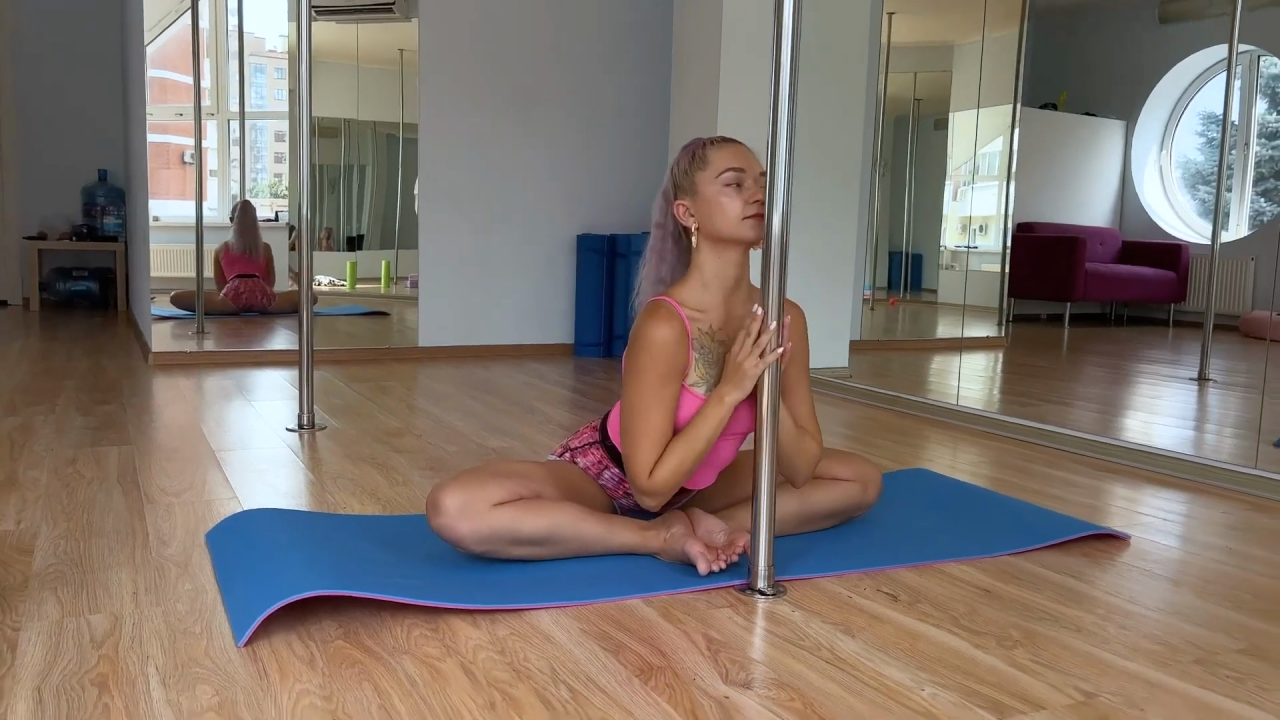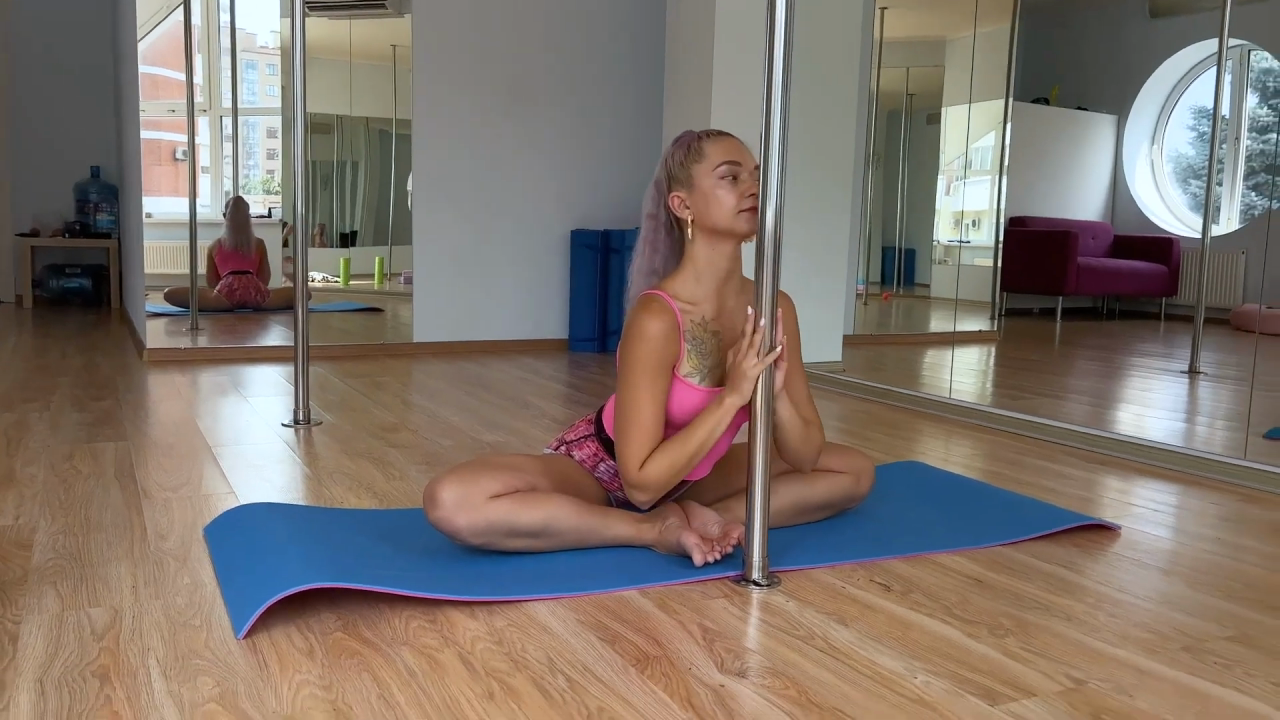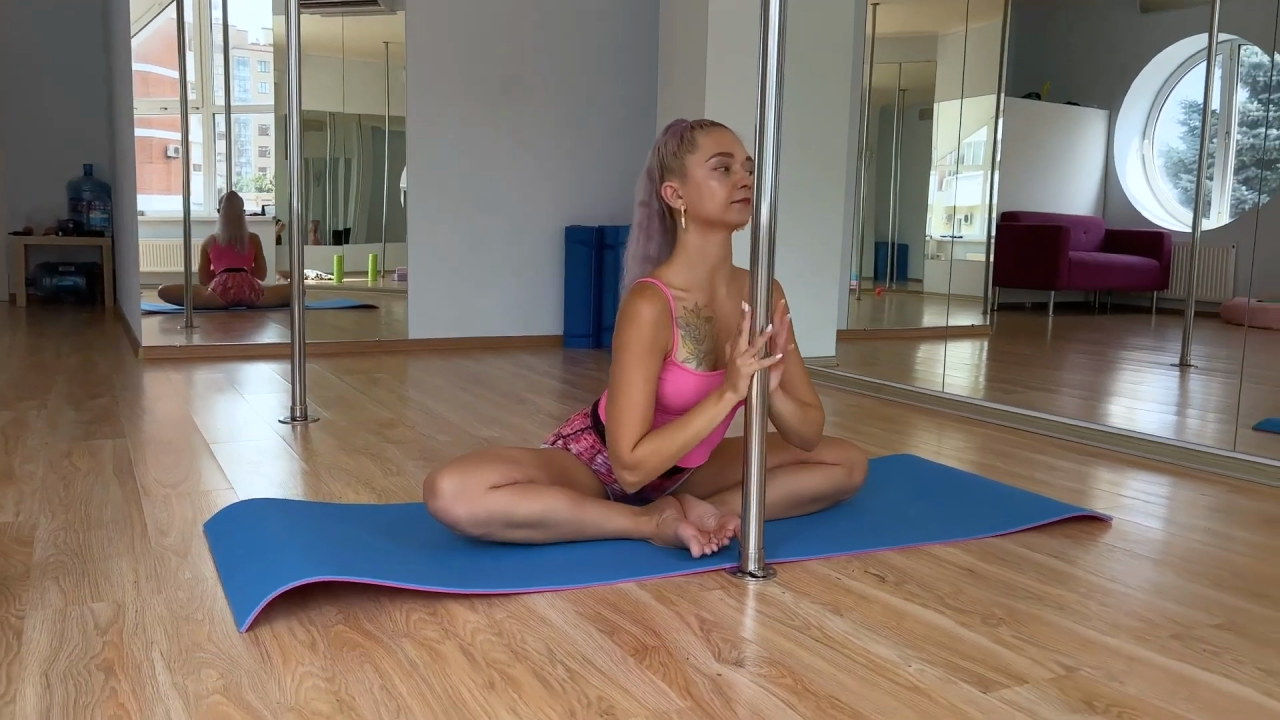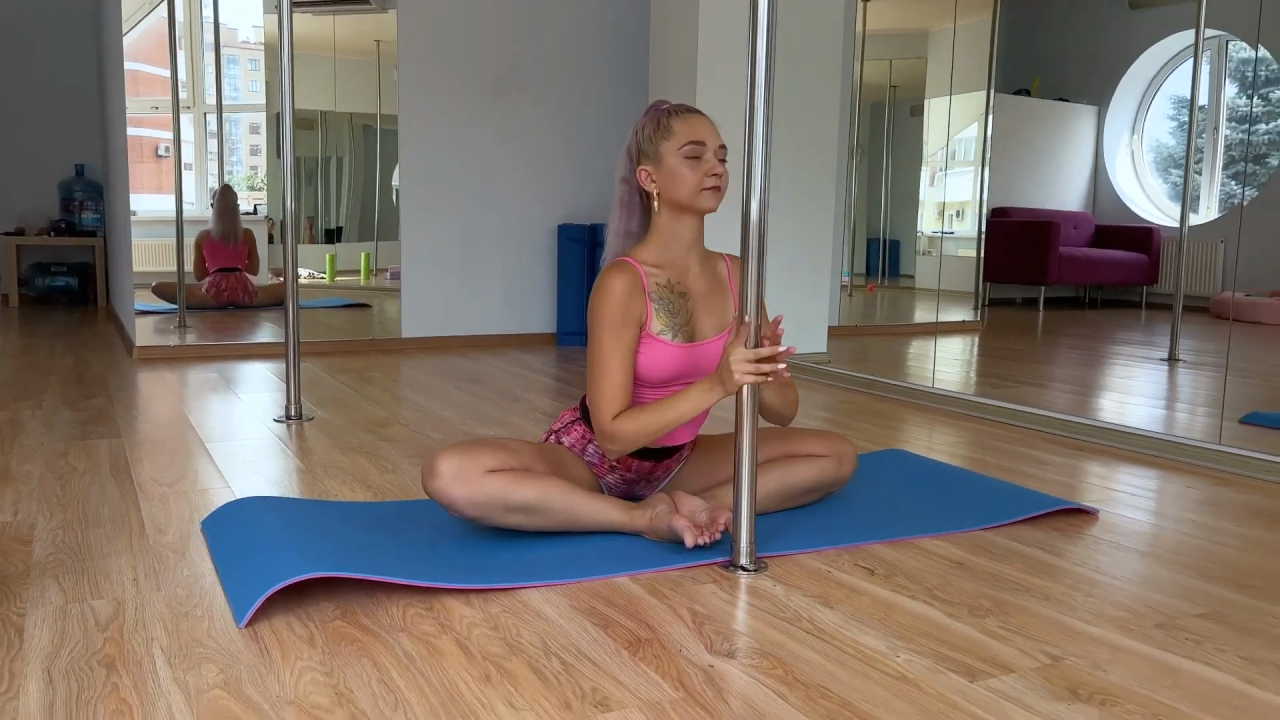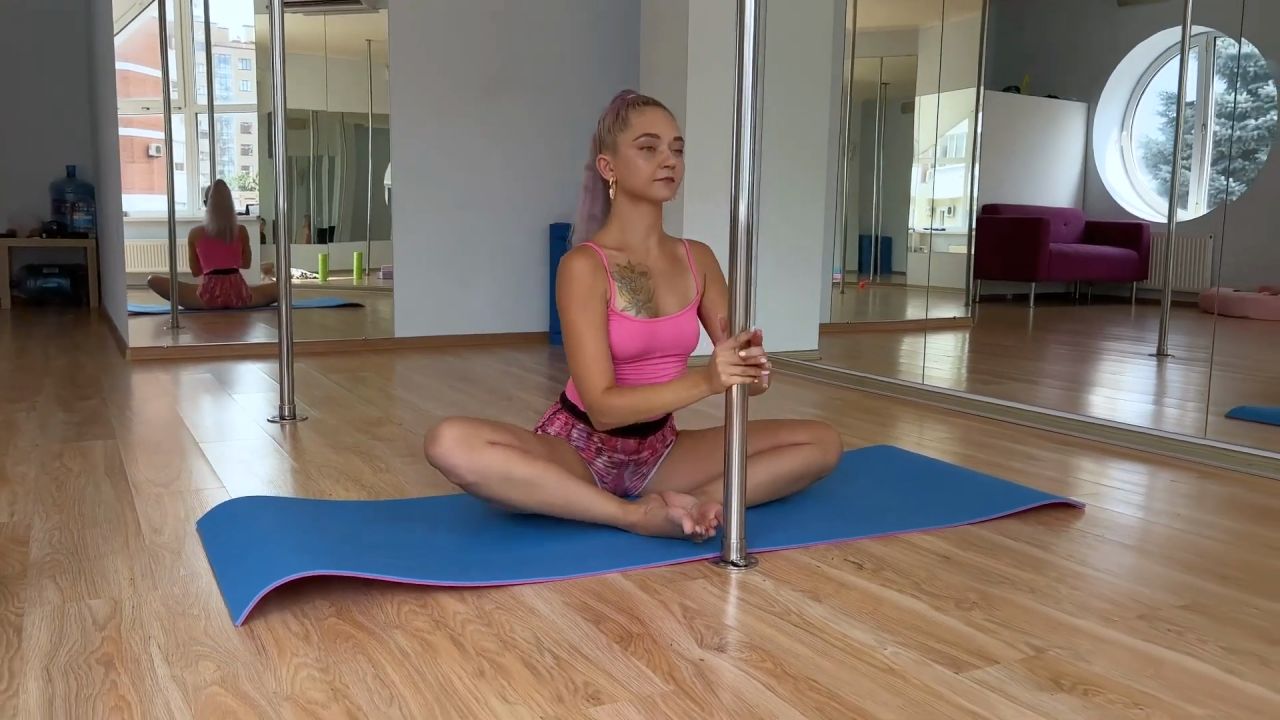
dt=0.2s
person 1, frame 1
left shoulder: (785, 321)
right shoulder: (663, 326)
left elbow: (801, 471)
right elbow: (650, 487)
right wrist: (730, 390)
left hip: (692, 486)
right hip: (602, 477)
left knee: (862, 479)
right knee: (454, 509)
left ankle: (711, 526)
right ankle: (660, 538)
person 1, frame 2
left shoulder: (775, 310)
right shoulder: (656, 318)
left elbow: (805, 457)
right elbow: (641, 483)
left wrist: (774, 391)
right wrist: (732, 396)
left hip: (685, 478)
right hip: (598, 471)
left knee: (854, 472)
right knee: (450, 503)
left ankle: (707, 518)
right ankle: (656, 530)
person 1, frame 3
left shoulder: (765, 296)
right shoulder: (649, 305)
left elbow: (809, 434)
right elbow: (631, 466)
left wrist: (768, 390)
right wrist: (728, 392)
left hip: (681, 470)
right hip: (595, 466)
left knee: (848, 464)
right knee: (450, 494)
right ankle: (651, 523)
person 1, frame 4
left shoulder: (736, 276)
right shoulder: (623, 282)
left elbow: (784, 411)
right elbow: (613, 435)
left wrist: (757, 377)
right wrist: (717, 384)
left hip: (673, 462)
right hip: (588, 458)
left knee: (837, 456)
right knee: (448, 476)
right ankle: (645, 517)
person 1, frame 5
left shoulder: (698, 259)
right shoulder: (584, 265)
left elbow: (757, 382)
right elbow: (602, 407)
left wrist: (748, 364)
right wrist: (705, 380)
left hip: (657, 451)
right hip: (577, 450)
left knee: (823, 443)
right knee: (448, 443)
right ankle: (637, 513)
